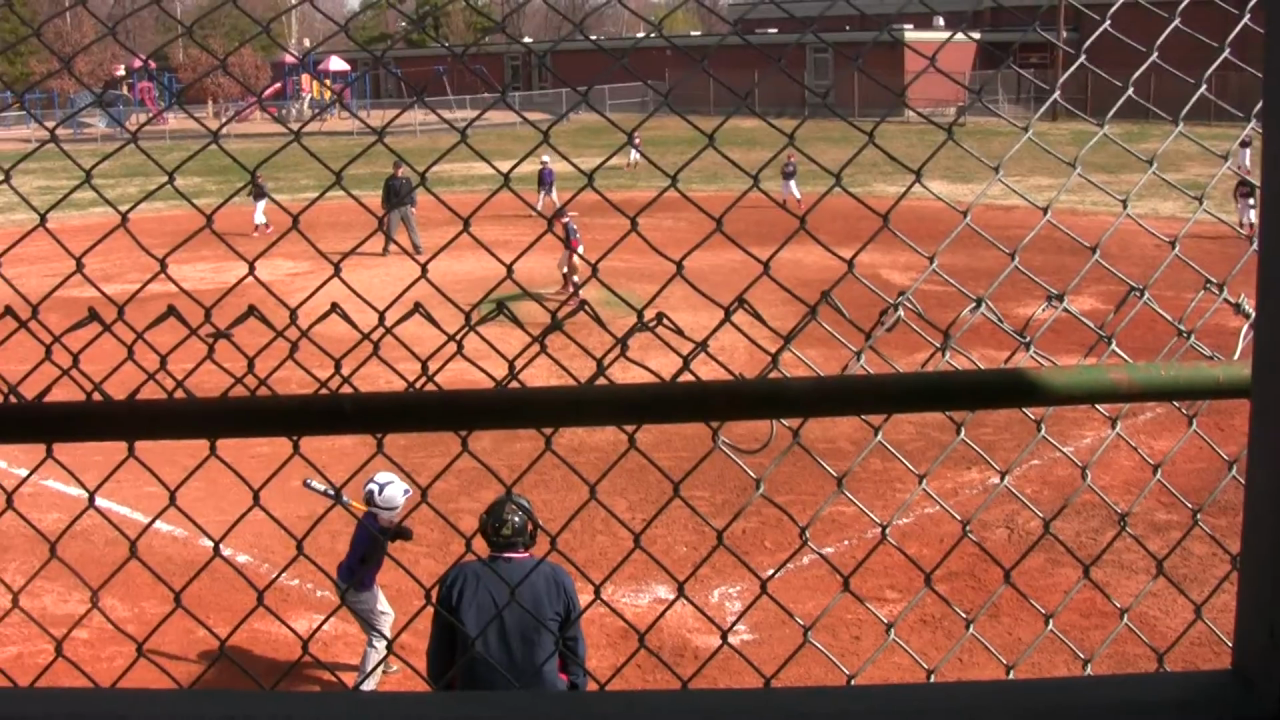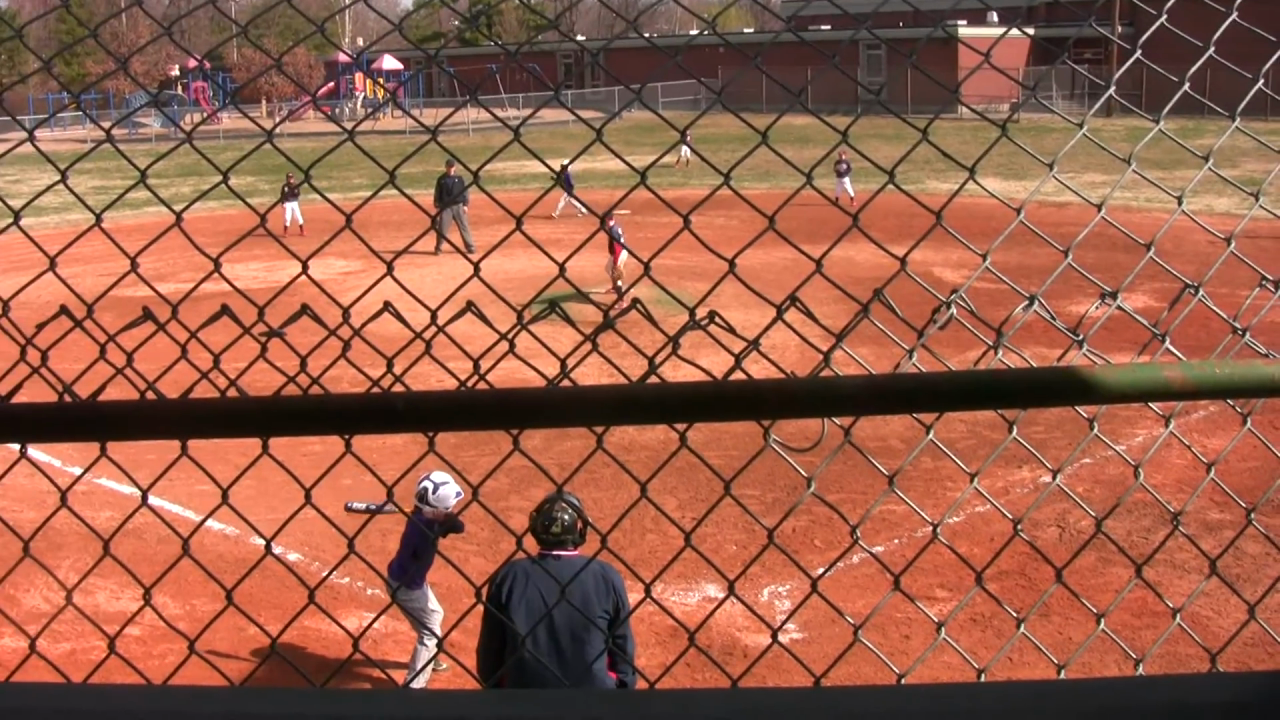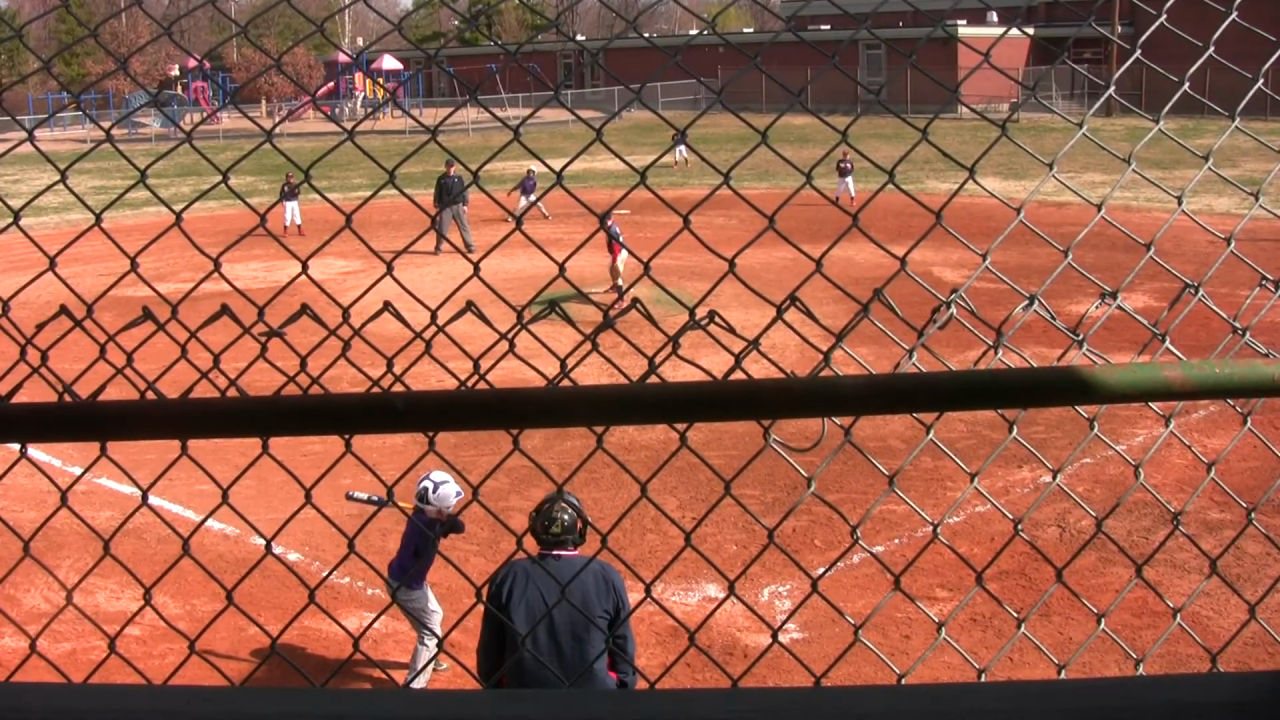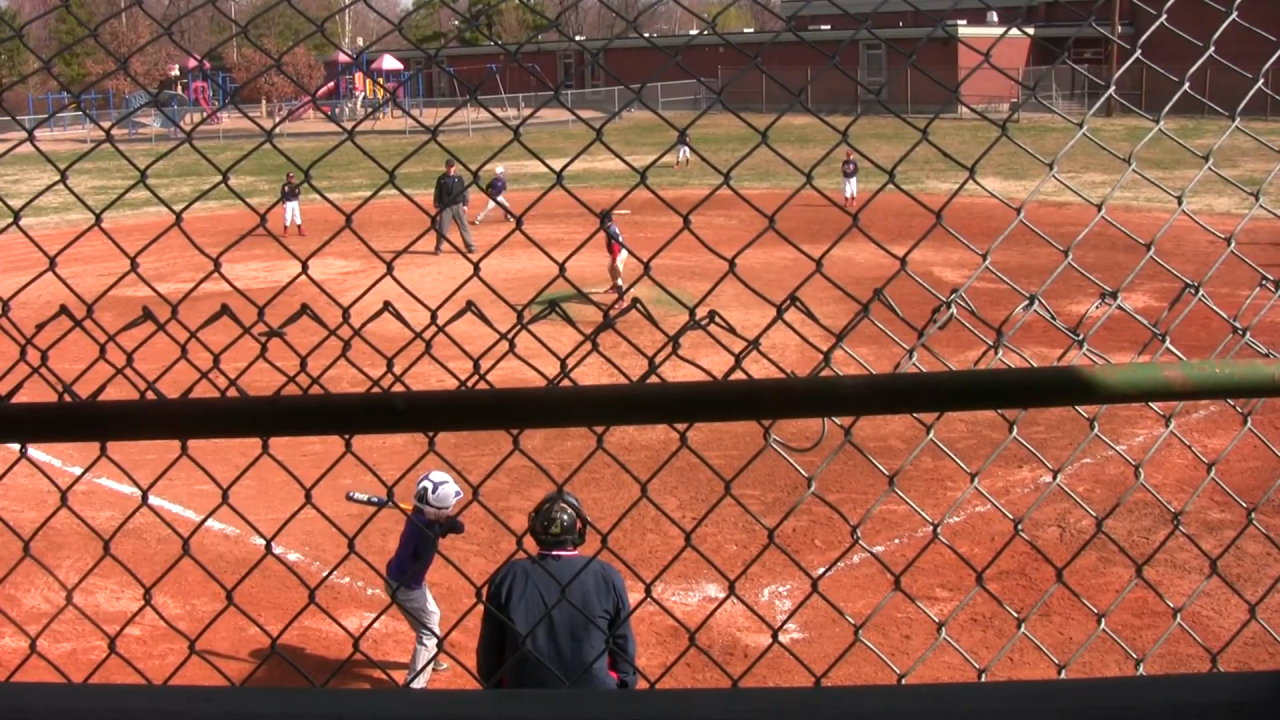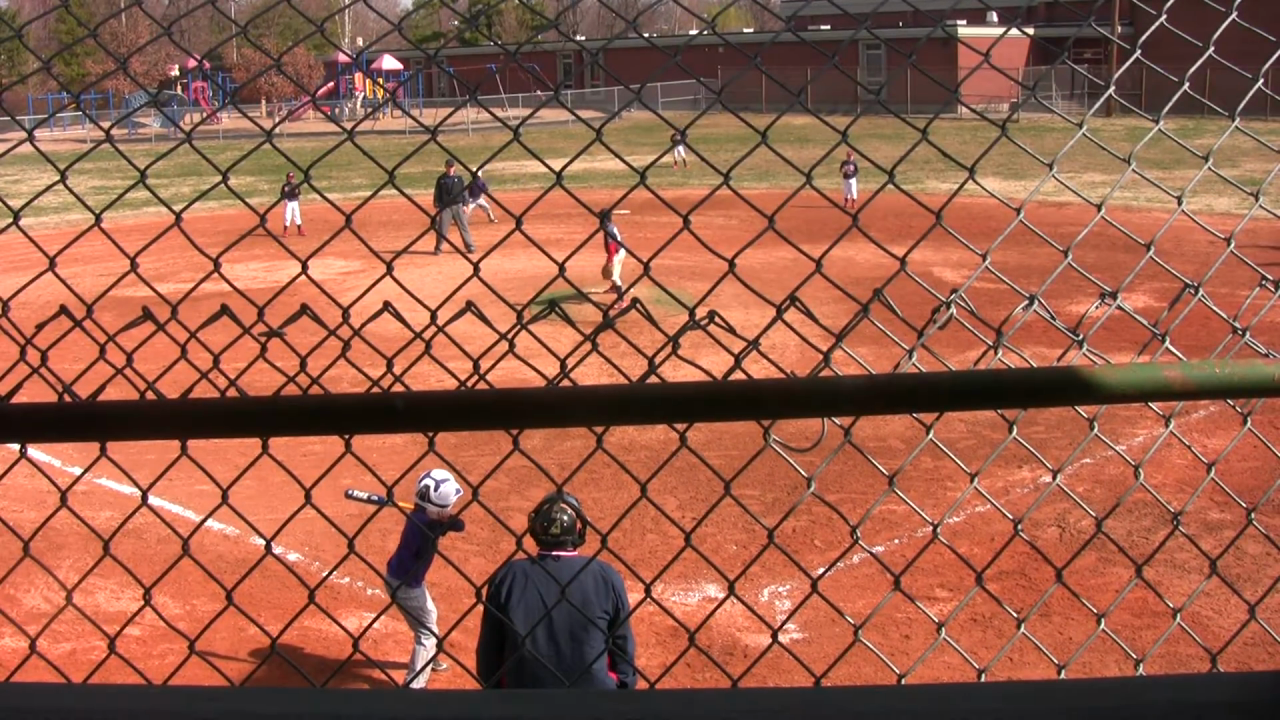
dt=0.7s
person 1, frame 1
left shoulder: (379, 519)
right shoulder: (371, 526)
left elbow: (408, 535)
left wrist: (396, 526)
right wrist: (387, 529)
left hip: (362, 580)
right hip: (355, 586)
left knee: (386, 617)
right knee: (380, 633)
left ankle: (377, 660)
right ankle: (365, 687)
person 1, frame 2
left shoulder: (428, 517)
right shoulder: (422, 523)
left elbow: (459, 527)
left wrist: (446, 517)
right wrist: (434, 519)
left hip: (412, 579)
right hip: (406, 584)
left knee: (435, 615)
right knee: (430, 631)
left ankle: (427, 658)
right ankle: (414, 684)
person 1, frame 3
left shoulder: (430, 516)
right shoulder: (423, 523)
left elbow: (459, 527)
left wrist: (446, 517)
right wrist: (437, 519)
left hip: (412, 579)
right hip: (406, 584)
left knee: (435, 615)
right knee: (431, 632)
left ankle: (428, 659)
right ankle: (414, 685)
person 1, frame 4
left shoulder: (427, 517)
right shoulder: (421, 524)
left elbow: (459, 528)
left wrist: (445, 519)
right wrist: (437, 522)
left hip: (410, 579)
right hip: (404, 584)
left knee: (432, 616)
right knee: (429, 631)
left ankle: (428, 658)
right ankle: (414, 684)
person 1, frame 5
left shoulder: (427, 515)
right shoulder: (423, 522)
left elbow: (459, 525)
left wrist: (446, 518)
right wrist: (439, 520)
left hip: (409, 578)
right hip: (405, 583)
left knee: (430, 616)
right knee: (428, 631)
left ankle: (428, 658)
right ankle: (414, 685)
person 2, frame 1
left shoulder: (458, 579)
right shoulder: (556, 579)
left elbow: (439, 654)
right elbow: (574, 650)
left wrist: (443, 691)
right wrist: (576, 688)
person 2, frame 2
left shoulder: (508, 577)
right shoulder: (606, 577)
left elbow: (489, 650)
right elbow: (623, 648)
left wrist: (493, 687)
right wrist: (625, 686)
left hip: (524, 691)
right hip: (592, 689)
person 2, frame 3
left shoulder: (508, 577)
right shoulder: (606, 577)
left elbow: (489, 650)
right elbow: (623, 647)
left wrist: (493, 687)
right wrist: (625, 685)
person 2, frame 4
left shoulder: (508, 577)
right shoulder: (606, 577)
left elbow: (489, 651)
right elbow: (624, 647)
left wrist: (493, 688)
right wrist: (625, 685)
left hip: (525, 691)
right hip: (593, 687)
person 2, frame 5
left shoulder: (508, 577)
right shoulder: (605, 577)
left elbow: (489, 650)
right elbow: (623, 647)
right wrist: (625, 687)
right hip: (593, 692)
